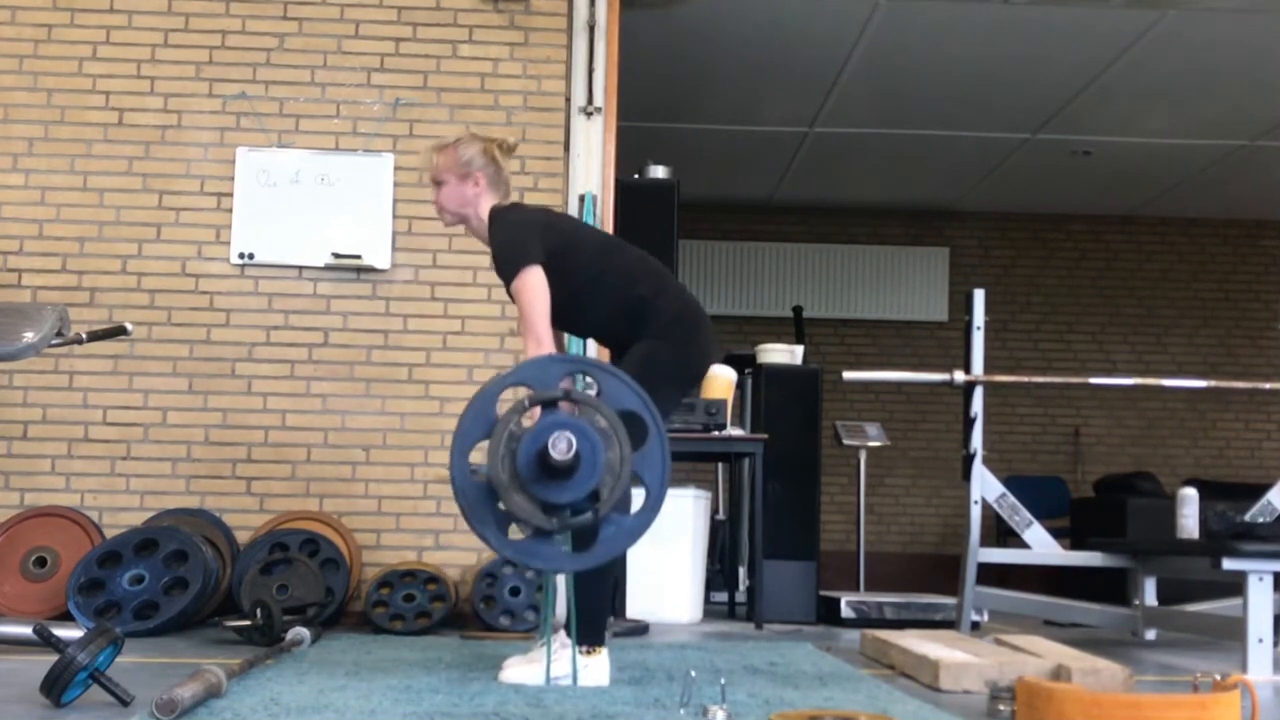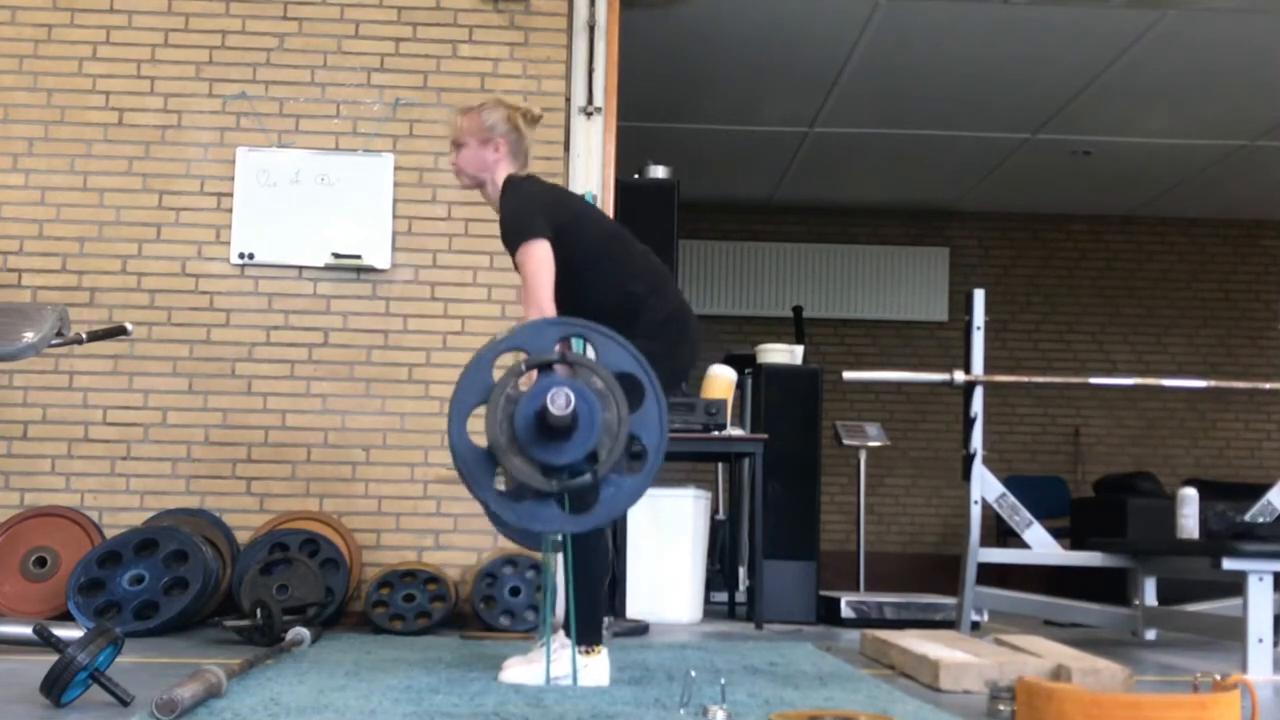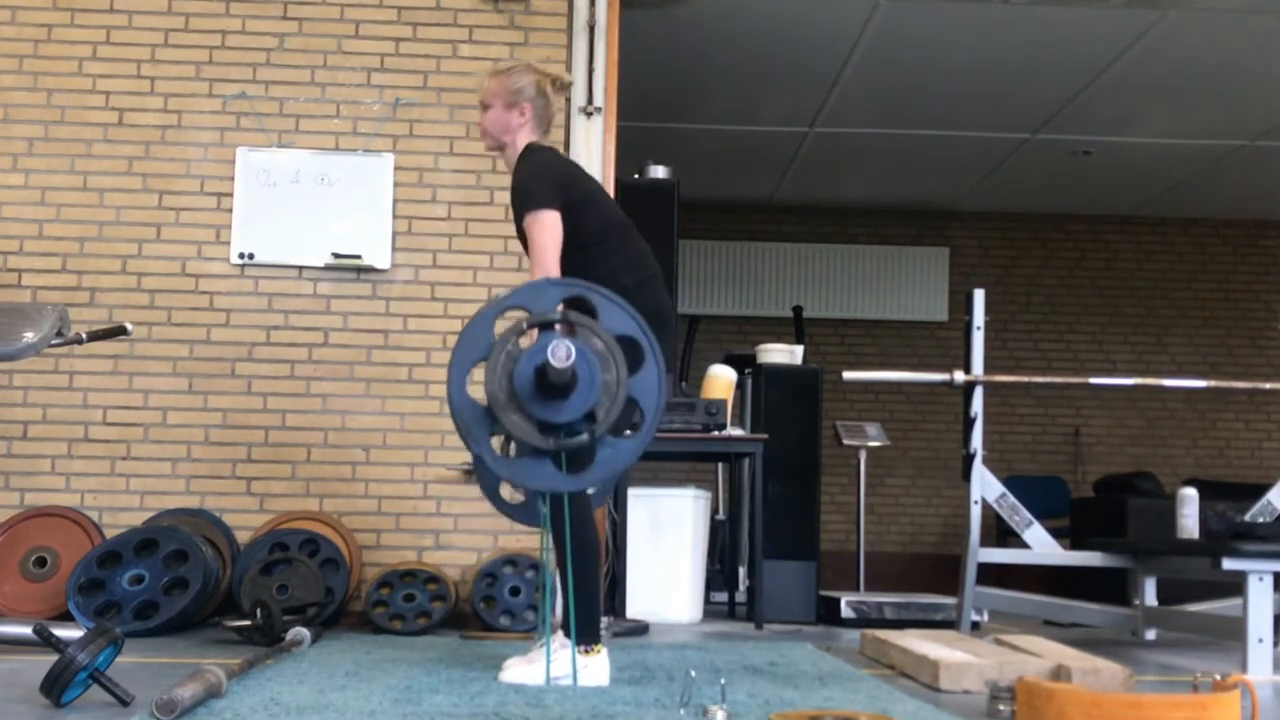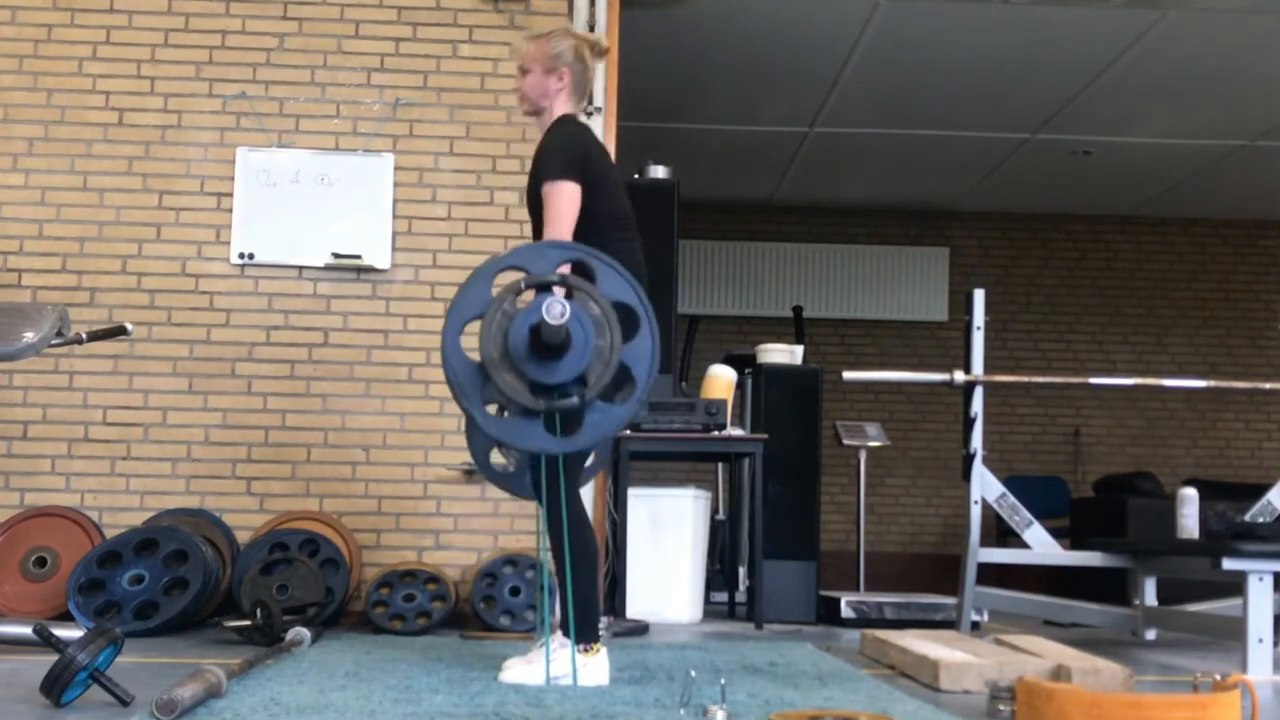
dt=0.2s
person 1, frame 1
left shoulder: (512, 230)
right shoulder: (521, 228)
left elbow: (538, 343)
right elbow: (551, 342)
left hip: (668, 339)
right hip: (666, 338)
left ankle: (586, 652)
right ankle: (580, 637)
person 1, frame 2
left shoulder: (522, 202)
right shoulder: (532, 201)
left elbow: (540, 314)
right elbow: (554, 314)
left hip: (653, 338)
right hip: (653, 336)
left ankle: (585, 652)
right ankle: (579, 638)
person 1, frame 3
left shoulder: (536, 171)
right shoulder: (546, 170)
left elbow: (546, 281)
right elbow: (559, 281)
left ankle: (584, 651)
right ankle: (578, 637)
person 1, frame 4
left shoulder: (562, 142)
right shoulder: (573, 142)
left elbow: (556, 249)
left knee: (554, 479)
right knee: (555, 479)
left ankle: (583, 650)
right ankle: (575, 636)
